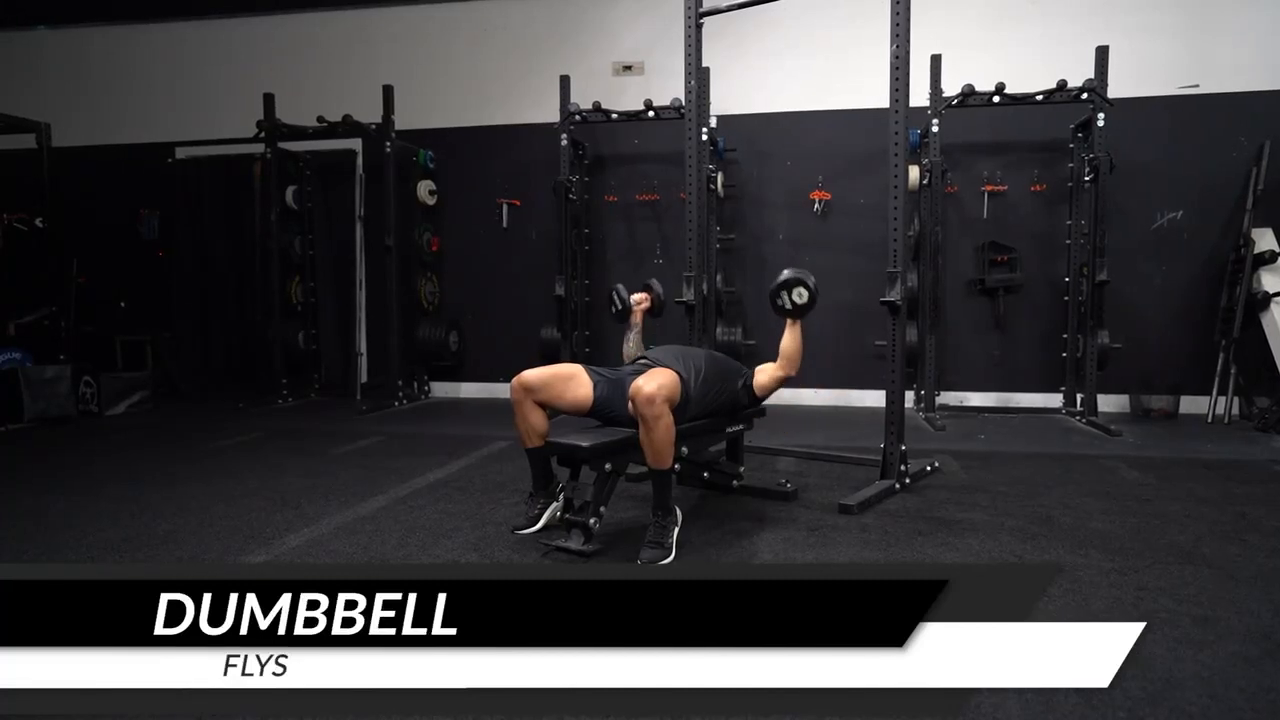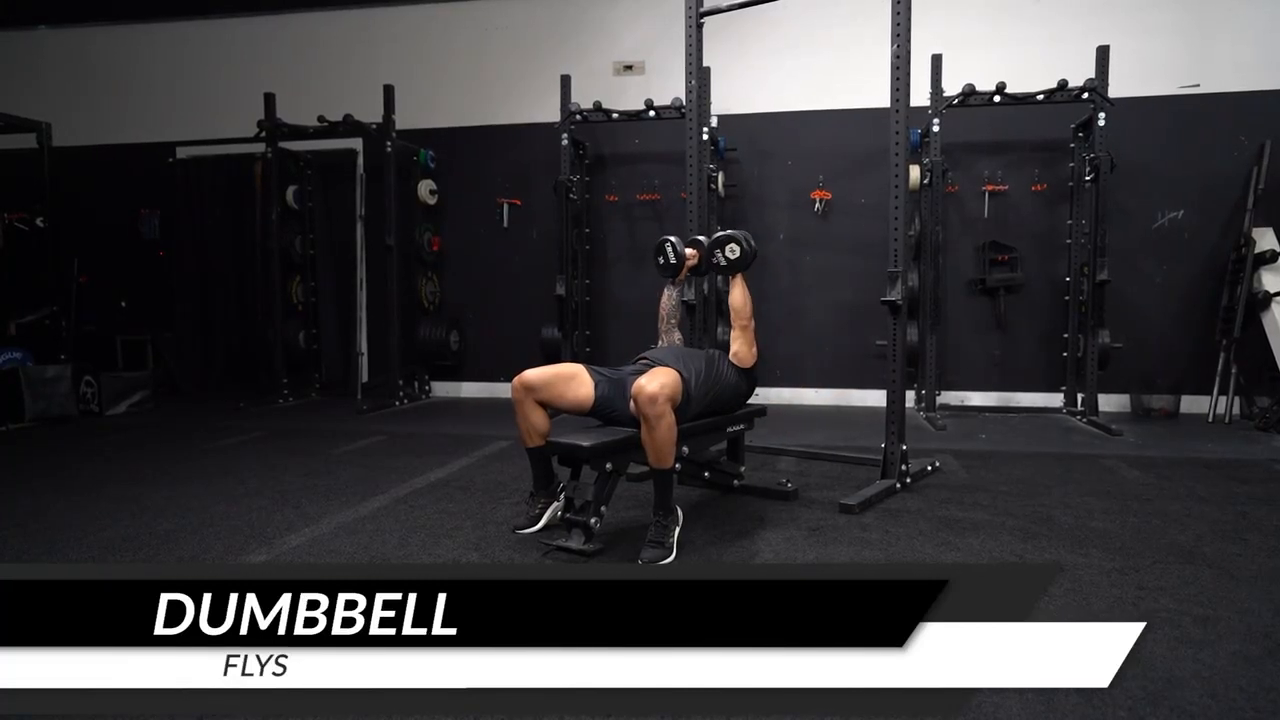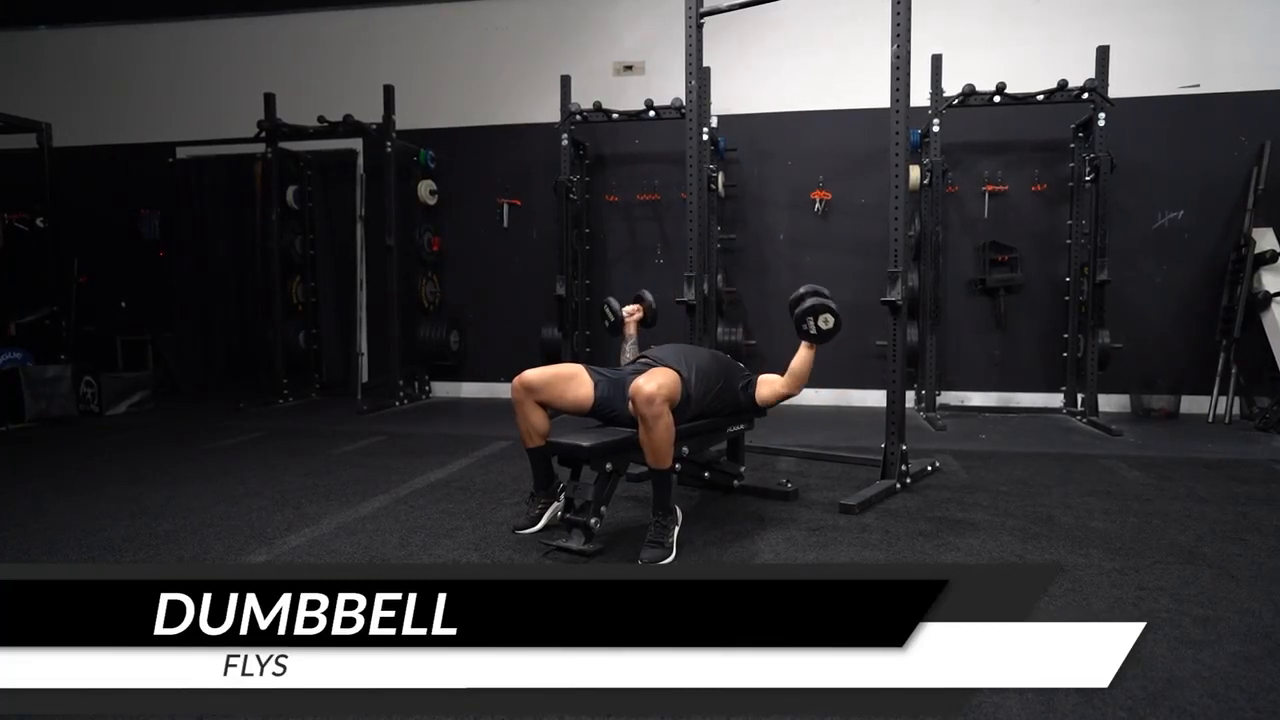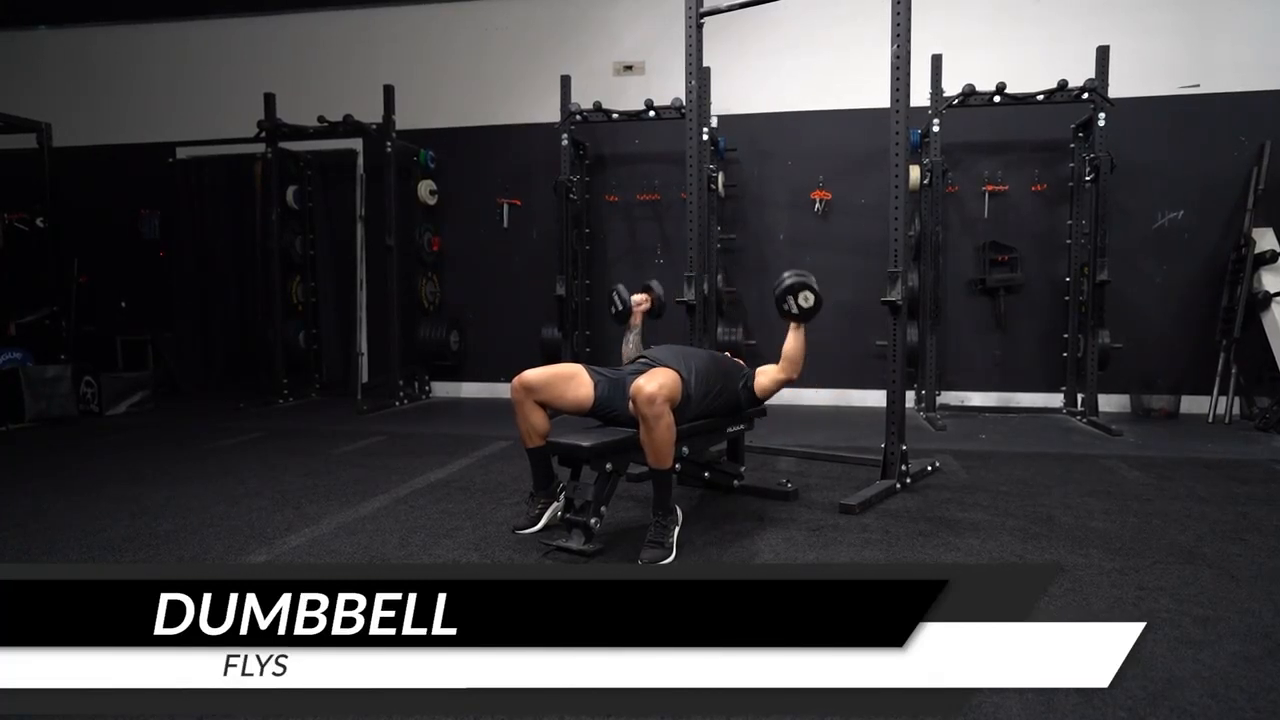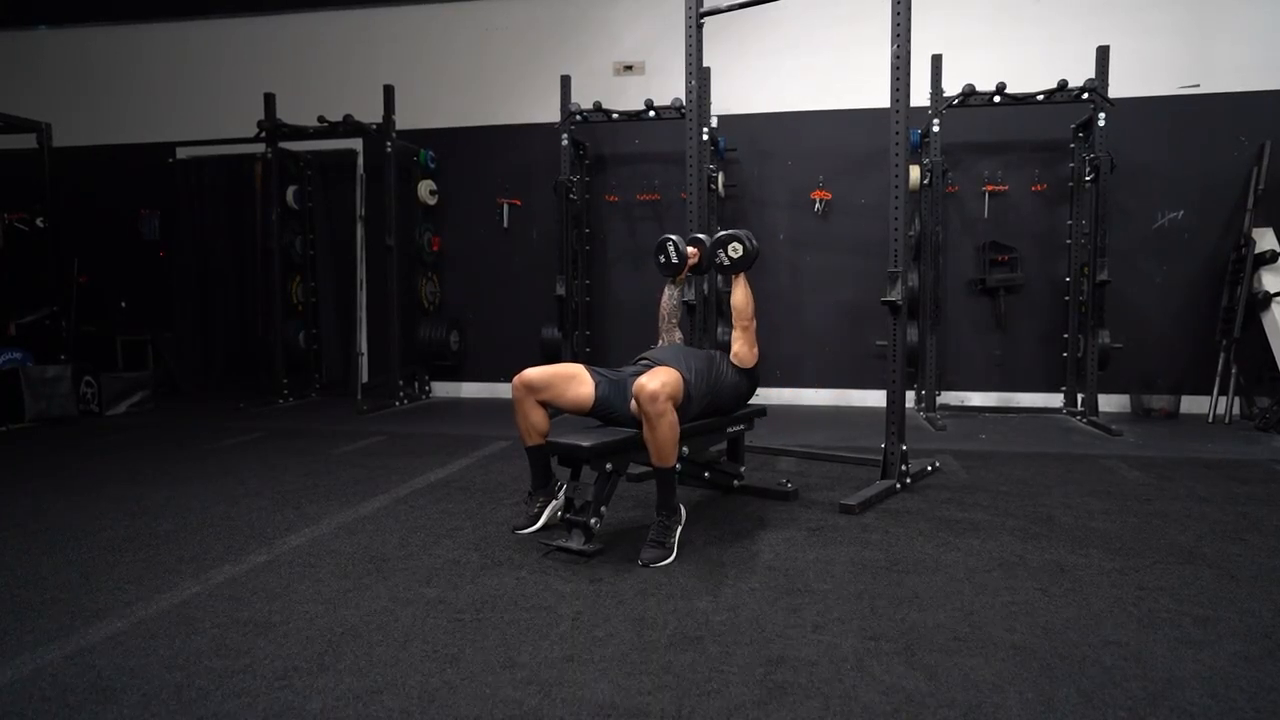
dt=1s
person 1, frame 1
left shoulder: (741, 383)
left elbow: (784, 370)
right elbow: (634, 362)
left wrist: (793, 318)
right wrist: (636, 316)
left hip: (653, 394)
right hip: (623, 383)
left knee: (647, 394)
right knee: (524, 385)
left ankle: (665, 516)
right ankle: (545, 493)
person 1, frame 2
left shoulder: (738, 378)
right shoulder: (692, 360)
left elbow: (742, 324)
right elbow: (669, 325)
left wrist: (735, 273)
right wrist: (679, 274)
left hip: (656, 391)
right hip: (625, 378)
left knee: (650, 393)
right knee: (525, 385)
left ankle: (666, 516)
right ankle: (547, 492)
person 1, frame 3
left shoulder: (743, 385)
left elbow: (789, 386)
left wrist: (808, 341)
right wrist: (631, 327)
left hip: (652, 393)
right hip: (625, 380)
left knee: (647, 392)
right knee: (525, 385)
left ankle: (665, 516)
right ankle: (547, 494)
person 1, frame 4
left shoulder: (741, 382)
right shoulder: (703, 362)
left elbow: (786, 372)
right elbow: (633, 361)
left wrist: (797, 321)
right wrist: (635, 317)
left hip: (653, 394)
right hip: (623, 381)
left knee: (648, 394)
right knee: (525, 385)
left ankle: (665, 516)
right ankle: (546, 493)
person 1, frame 5
left shoulder: (738, 379)
right shoulder: (693, 360)
left elbow: (744, 324)
right elbow: (669, 324)
left wrist: (738, 274)
right wrist: (679, 274)
left hip: (657, 391)
right hip: (622, 381)
left knee: (651, 390)
right knee: (525, 384)
left ankle: (668, 514)
right ankle: (545, 491)
